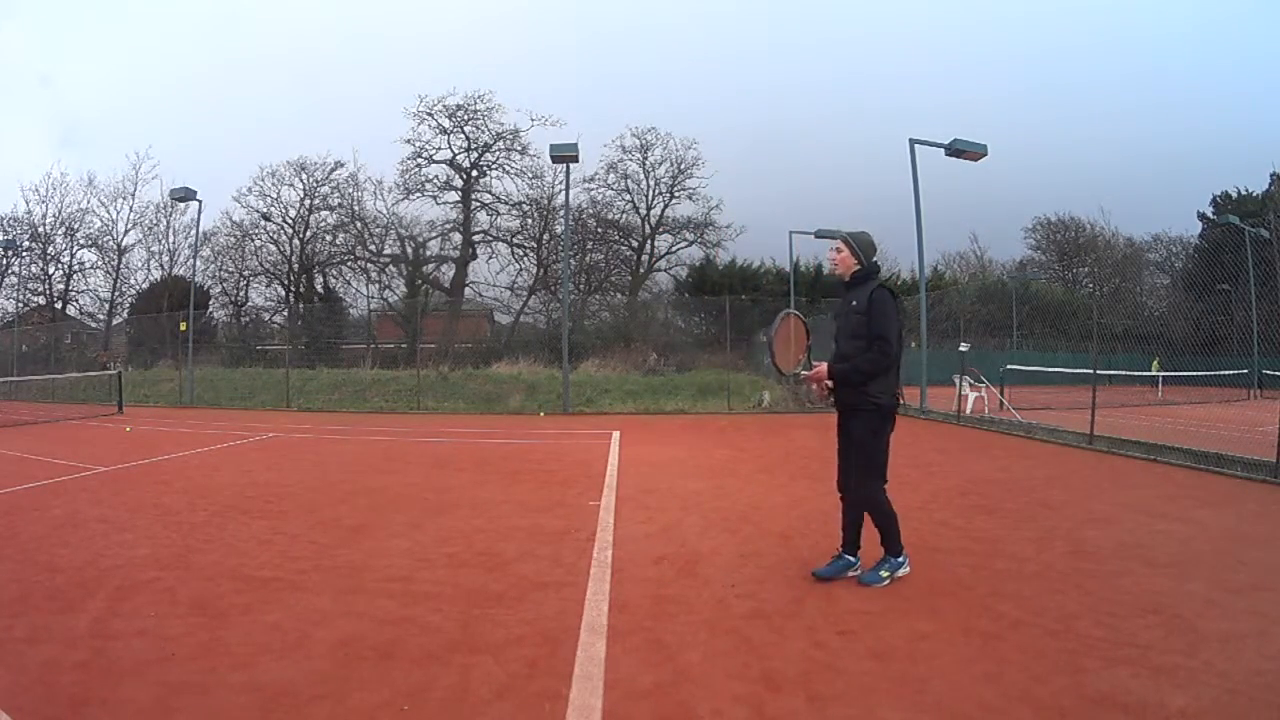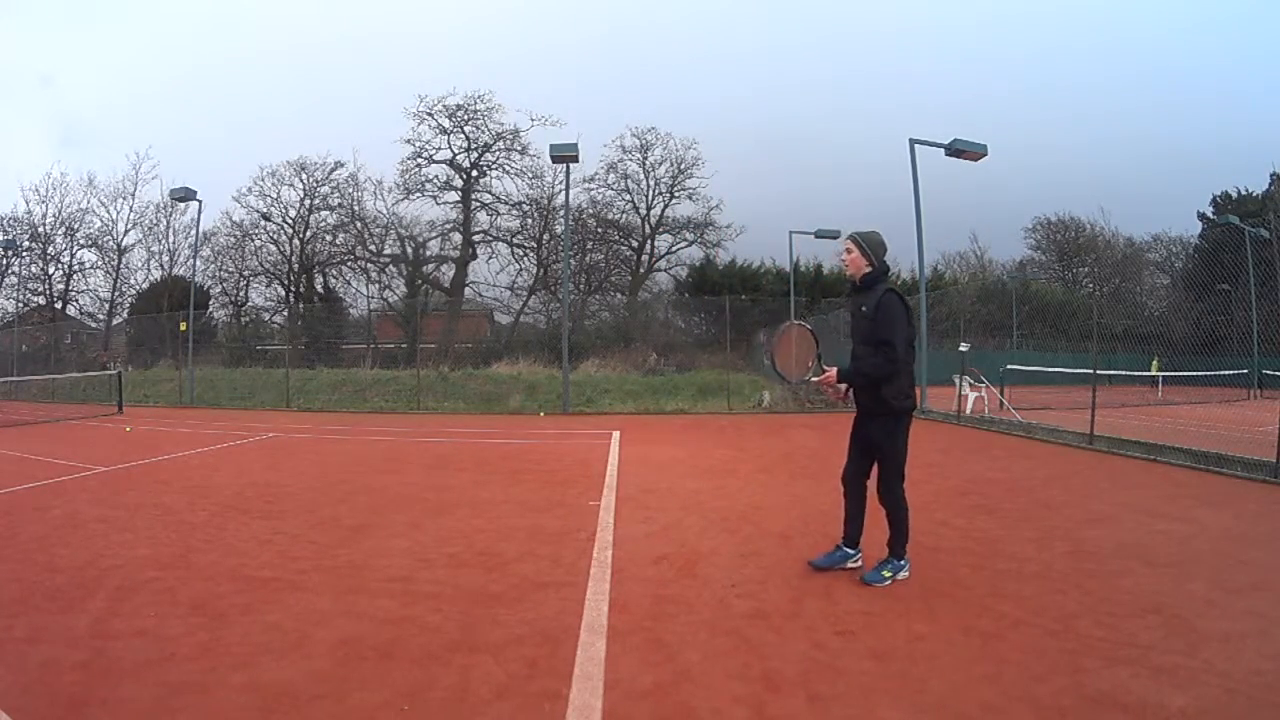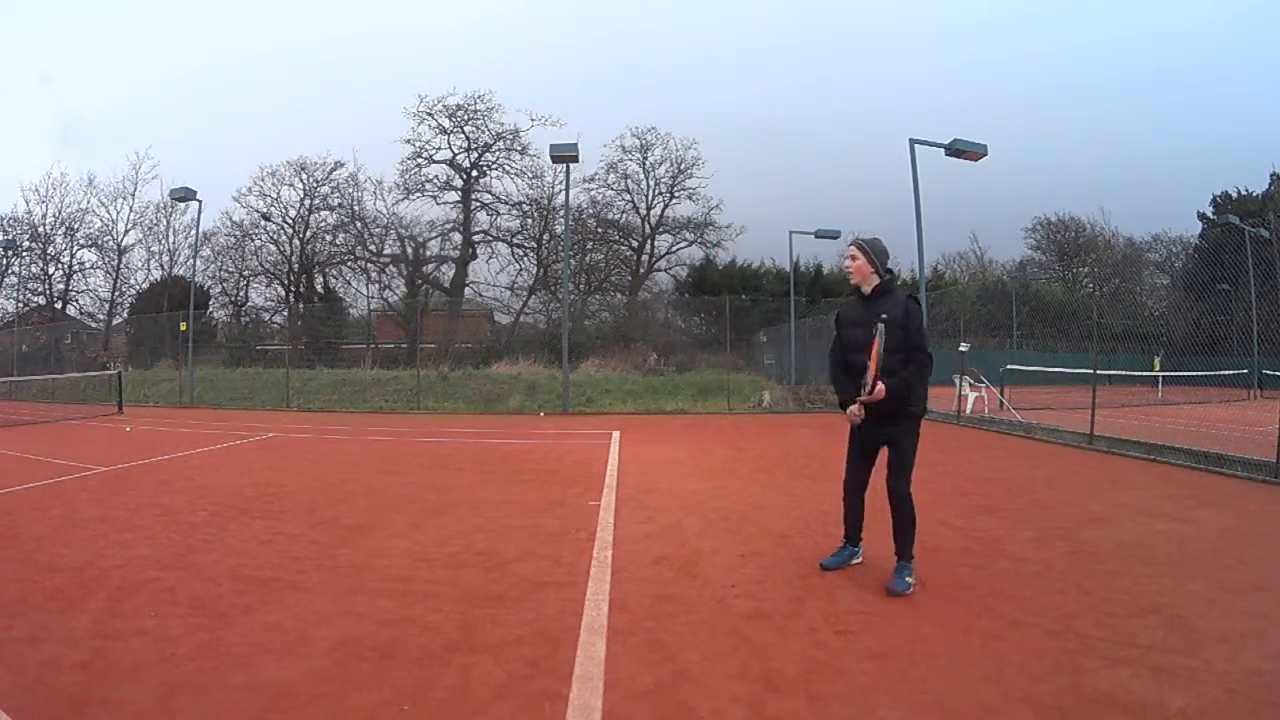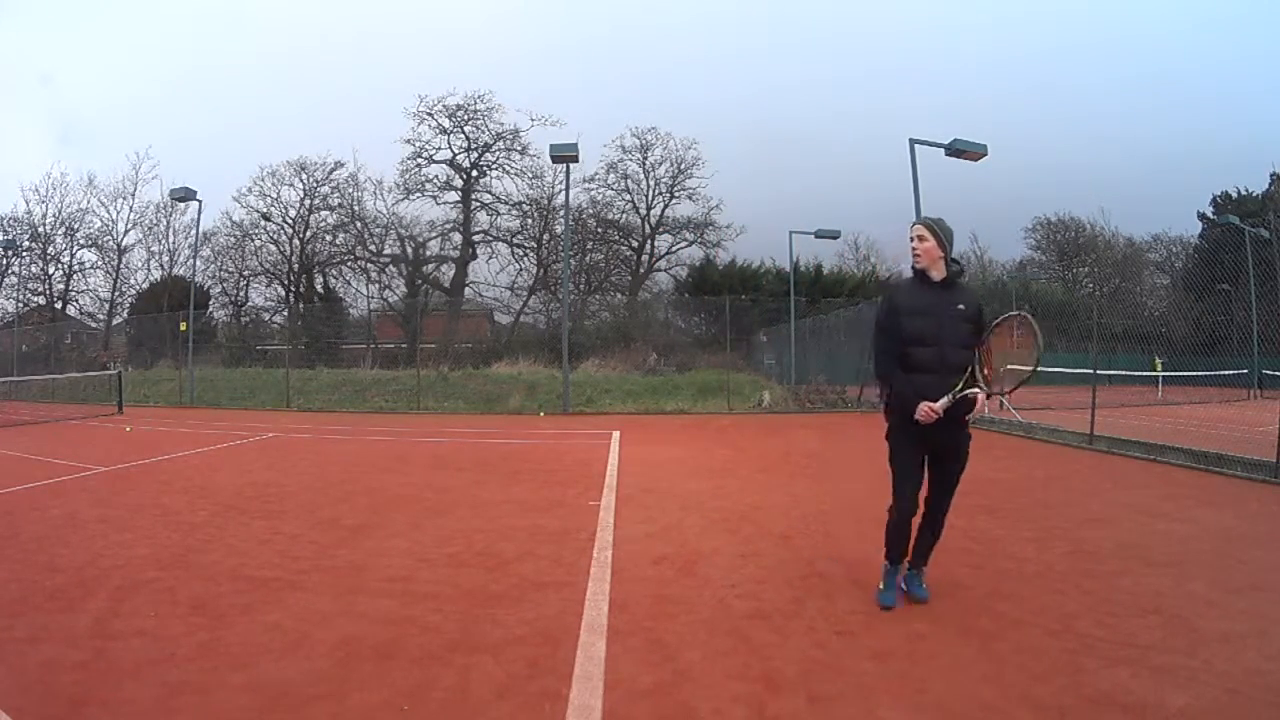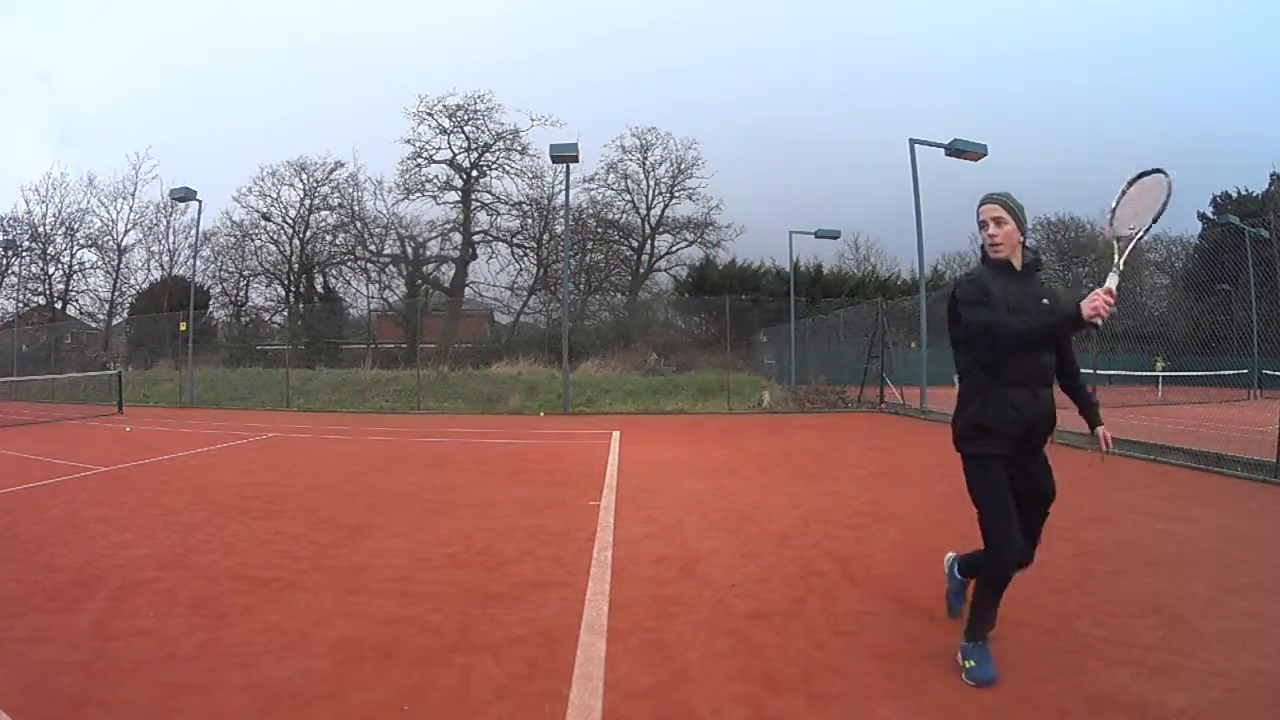
dt=0.4s
person 1, frame 1
left shoulder: (878, 296)
right shoulder: (848, 297)
left elbow: (882, 354)
left wrist: (835, 371)
right wrist: (831, 376)
left hip: (873, 408)
right hip: (849, 406)
left knee: (868, 487)
right knee: (847, 485)
left ankle: (895, 557)
right ankle: (850, 556)
person 1, frame 2
left shoulder: (887, 299)
right shoulder: (861, 297)
left elbow: (891, 359)
left wrist: (844, 375)
right wrist: (846, 381)
left hip: (890, 409)
right hip: (868, 406)
left knee: (889, 486)
right knee: (853, 477)
left ankle: (898, 560)
right ankle: (850, 549)
person 1, frame 3
left shoulder: (904, 305)
right shoulder: (848, 311)
left elbow: (922, 362)
right elbow: (838, 362)
left wrist: (890, 388)
right wrist: (847, 400)
left hip: (902, 414)
right hip: (865, 414)
left knee: (898, 488)
right knee: (853, 484)
left ankle: (905, 564)
right ankle: (852, 546)
person 1, frame 4
left shoulder: (968, 300)
right shoulder: (898, 296)
right elbow: (884, 360)
right wrist: (910, 403)
left hip: (954, 421)
right hip: (908, 420)
left knee: (939, 504)
right knee: (906, 502)
left ankle: (916, 570)
right ankle: (892, 568)
person 1, frame 5
left shoulder: (1043, 289)
right shoulder: (973, 286)
left elbow: (1063, 361)
right elbow: (1002, 337)
left wrist: (1092, 416)
right wrist: (1075, 316)
left hip: (1031, 439)
right hip: (985, 438)
left knee: (1020, 548)
right knee: (1007, 547)
left ankle: (962, 568)
right ankle: (975, 642)
